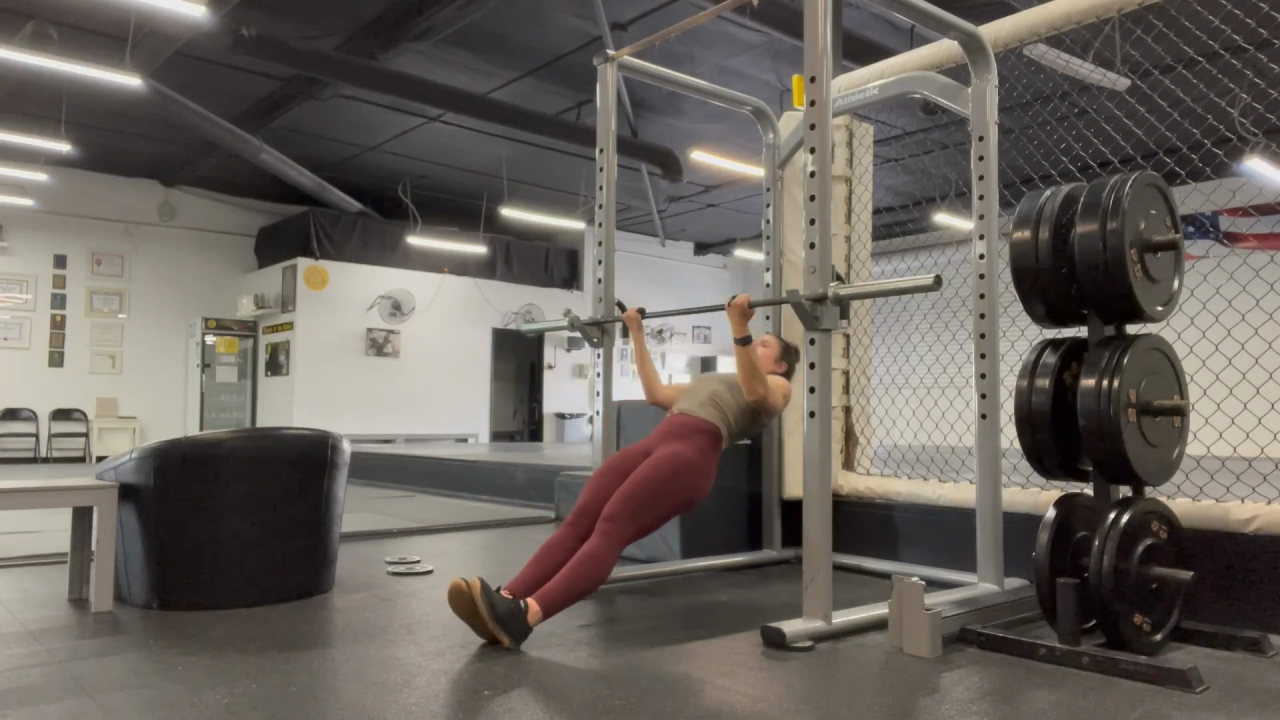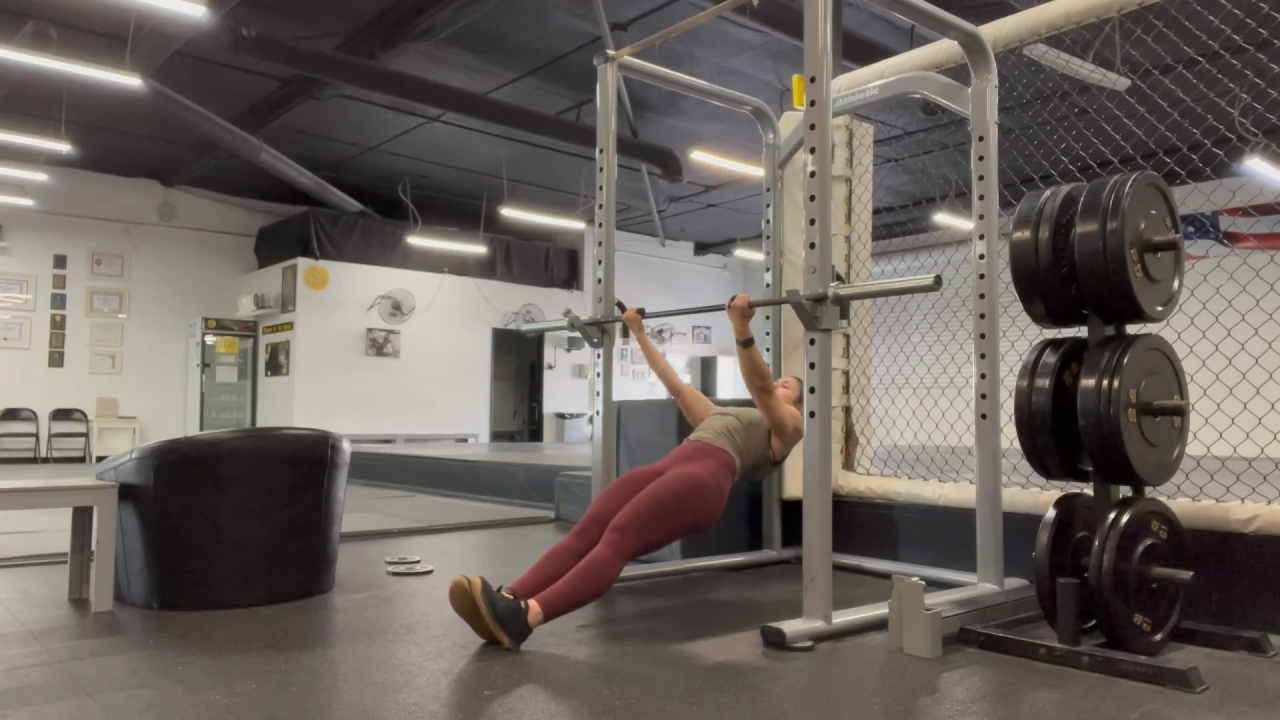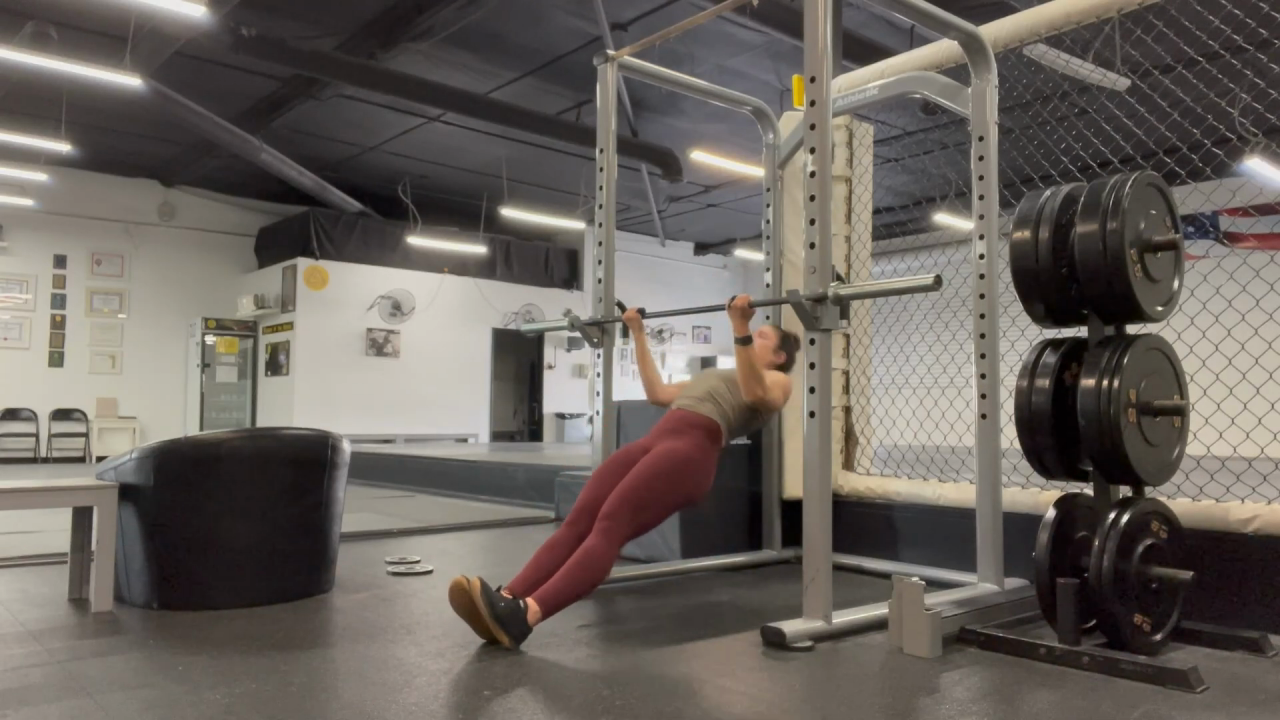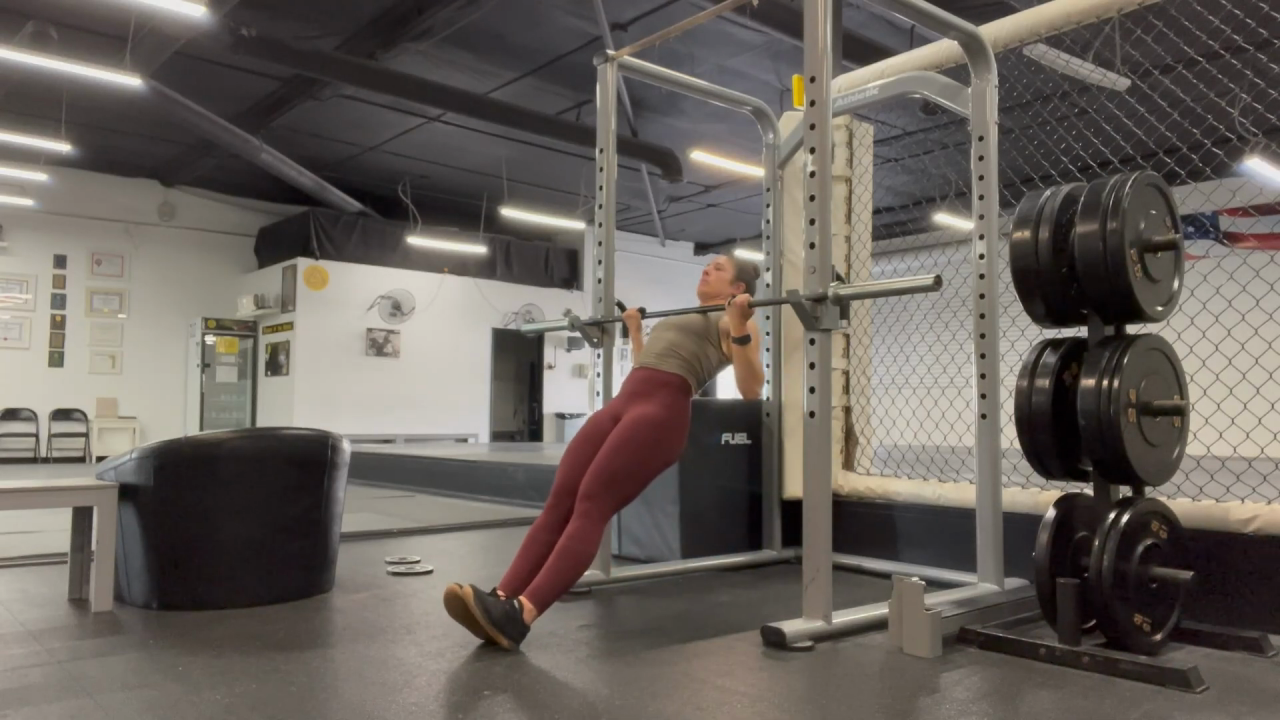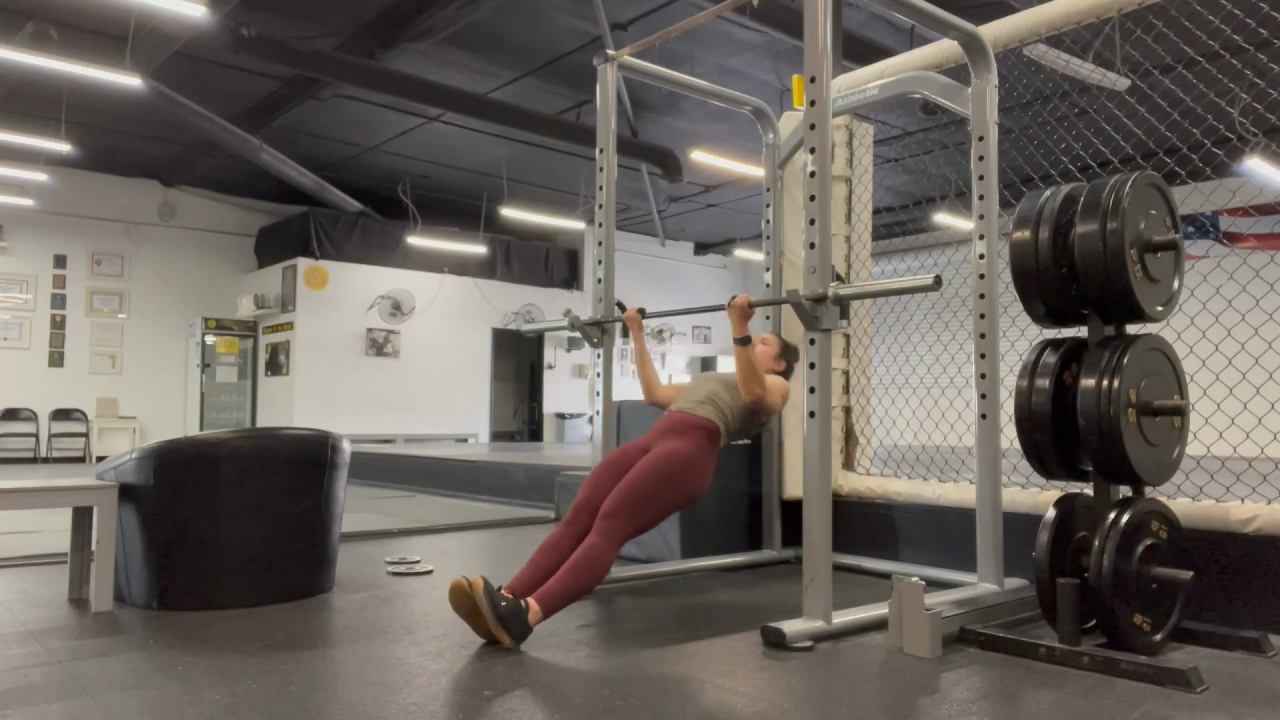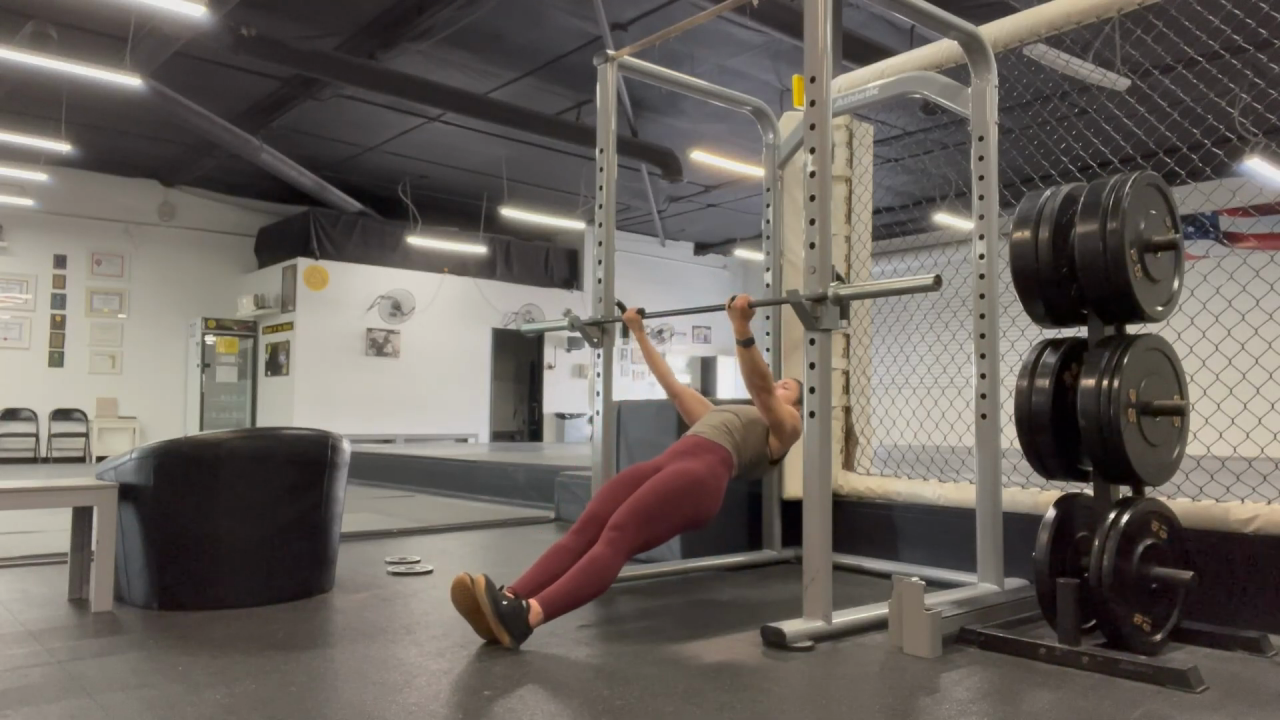
dt=0.5s
person 1, frame 1
left shoulder: (777, 389)
right shoulder: (711, 381)
left elbow: (756, 393)
right elbow: (655, 393)
left wrist: (741, 329)
right wrist: (638, 334)
left hip: (694, 452)
right hip: (653, 441)
left knee: (610, 528)
right knee: (577, 523)
left ankle: (523, 617)
right ankle: (506, 599)
person 1, frame 2
left shoulder: (787, 425)
right shoulder: (722, 415)
left elbow: (761, 386)
right elbow: (676, 386)
left wrist: (742, 330)
right wrist: (639, 334)
left hip: (704, 478)
right hip: (666, 466)
left knee: (617, 539)
right knee: (585, 533)
left ankle: (524, 618)
right ankle: (507, 602)
person 1, frame 3
left shoulder: (777, 381)
right shoulder: (714, 375)
left elbow: (754, 394)
right elbow: (657, 394)
left wrist: (741, 329)
right wrist: (639, 335)
left hip: (691, 450)
right hip: (653, 439)
left knee: (609, 526)
right knee: (577, 523)
left ankle: (523, 616)
right ankle: (506, 600)
person 1, frame 4
left shoulder: (733, 324)
right shoulder: (686, 322)
left elbow: (751, 390)
left wrist: (739, 324)
right wrist: (635, 331)
left hip: (662, 411)
right hip: (622, 402)
left knee: (590, 507)
right knee: (559, 505)
left ankle: (520, 615)
right ankle: (501, 601)
person 1, frame 5
left shoulder: (775, 388)
right shoulder: (709, 381)
left elbow: (754, 393)
right elbow: (654, 393)
left wrist: (741, 329)
right wrist: (638, 335)
left hip: (693, 449)
right hip: (651, 439)
left knee: (608, 526)
right knee: (576, 522)
left ankle: (524, 616)
right ankle: (505, 600)
person 1, frame 6
left shoulder: (784, 426)
right shoulder: (720, 414)
left elbow: (761, 387)
right elbow: (673, 387)
left wrist: (743, 330)
right wrist: (640, 334)
left hip: (702, 473)
right hip: (663, 463)
left knee: (617, 537)
right knee: (584, 530)
left ankle: (525, 617)
right ankle: (509, 601)
